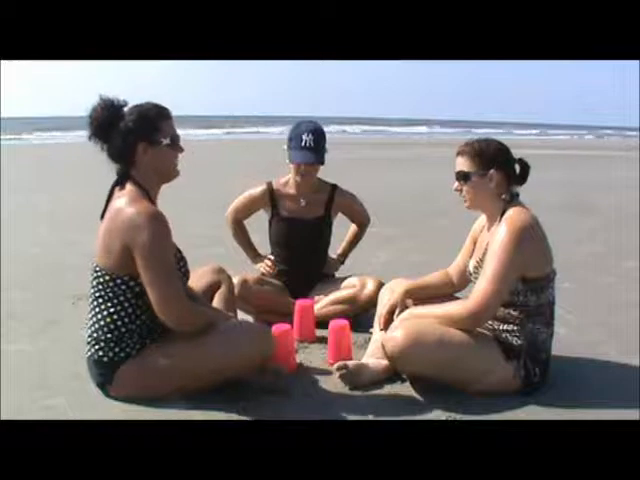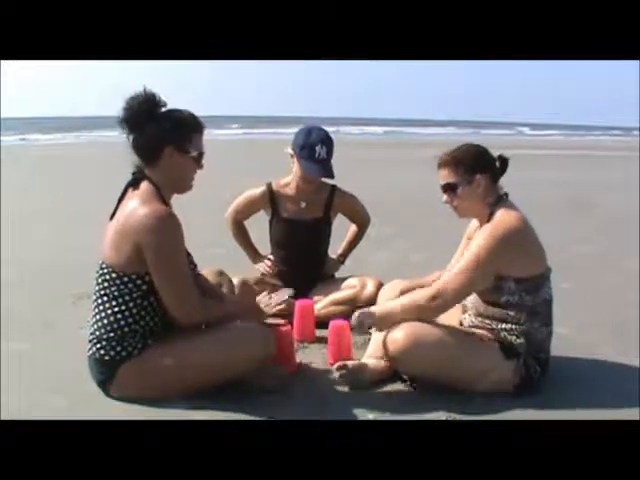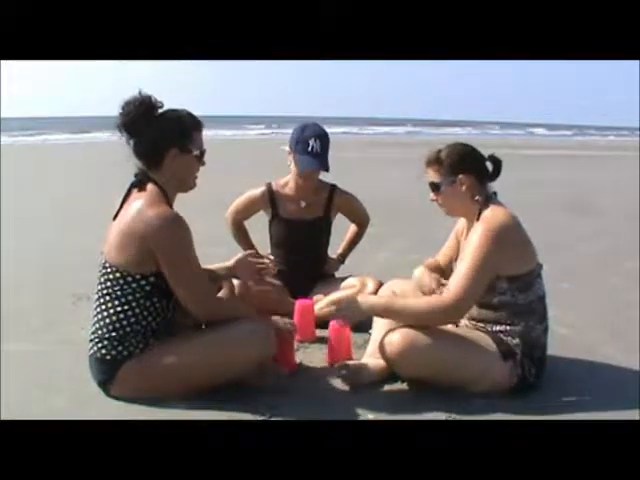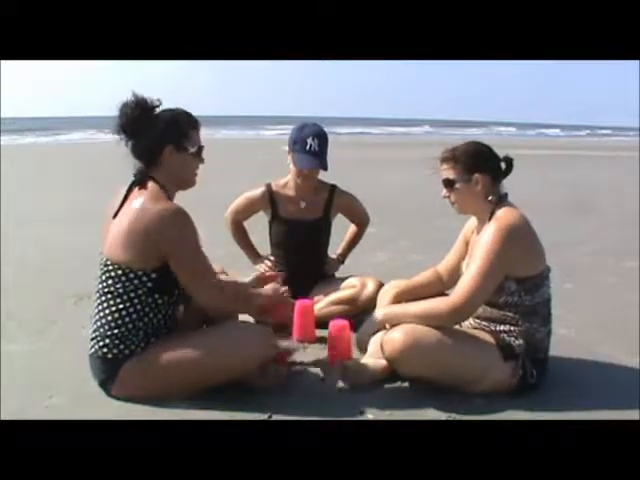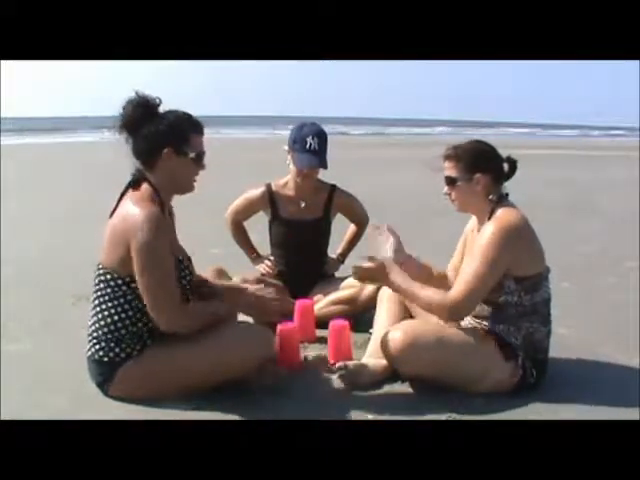
dt=1s
person 1, frame 1
left shoulder: (127, 199)
right shoulder: (144, 217)
left elbow: (169, 286)
right elbow: (177, 316)
left wrist: (216, 318)
right wrist: (221, 318)
left hip: (121, 347)
right hip: (126, 366)
left knee: (217, 275)
right knee: (258, 340)
left ankle: (222, 361)
person 1, frame 2
left shoulder: (139, 198)
right shoulder: (156, 218)
left elbow: (184, 282)
right elbow: (188, 312)
left wrist: (236, 305)
right wrist: (243, 309)
left hip: (124, 347)
right hip: (127, 366)
left knee: (218, 279)
right knee: (260, 342)
left ankle: (223, 361)
person 1, frame 3
left shoulder: (141, 199)
right shoulder: (162, 220)
right elbow: (203, 306)
left wrist: (227, 270)
right wrist: (266, 319)
left hip: (124, 350)
right hip: (127, 367)
left knee: (221, 286)
right knee: (260, 340)
person 1, frame 4
left shoulder: (135, 197)
right shoulder: (166, 215)
left elbow: (193, 281)
right elbow: (213, 299)
left wrist: (244, 289)
right wrist: (262, 299)
left hip: (122, 350)
right hip: (128, 367)
left knee: (219, 280)
right knee: (262, 341)
person 1, frame 5
left shoulder: (154, 204)
right shoulder: (147, 219)
left elbow: (185, 282)
right elbow: (171, 319)
left wrist: (239, 293)
right wrist: (231, 307)
left hip: (131, 347)
right hip: (126, 367)
left knee: (218, 276)
right knee: (260, 342)
left ankle: (223, 363)
person 2, frame 1
left shoulder: (514, 227)
right shoulder: (488, 221)
left elbow: (475, 313)
right elbow: (454, 277)
left wrist: (413, 314)
right wrist: (404, 291)
left hip: (516, 358)
right hip: (488, 330)
left knee: (401, 337)
right knee: (394, 290)
left ankle: (384, 363)
right ankle: (376, 363)
person 2, frame 2
left shoulder: (501, 231)
right shoulder: (483, 221)
left elbow: (438, 298)
right elbow: (449, 280)
left wrist: (375, 315)
right wrist: (401, 290)
left hip: (515, 358)
left knee: (402, 340)
right knee: (396, 291)
left ankle: (383, 365)
right ankle: (375, 363)
person 2, frame 3
left shoulder: (491, 227)
right shoulder: (471, 220)
left elbow: (449, 309)
right elbow: (440, 266)
left wrist: (369, 304)
right wrist: (423, 272)
left hip: (510, 357)
right hip: (478, 326)
left knee: (399, 343)
right knee: (394, 291)
left ankle: (379, 364)
right ankle: (373, 363)
person 2, frame 4
left shoulder: (503, 227)
right shoulder: (480, 221)
left elbow: (457, 309)
right elbow: (443, 275)
left wrist: (385, 315)
right wrist: (395, 295)
left hip: (512, 357)
right hip: (483, 328)
left knee: (399, 341)
right knee: (392, 290)
left ankle: (383, 362)
right ankle: (376, 362)
person 2, frame 5
left shoulder: (501, 228)
right shoulder: (481, 221)
left elbow: (456, 307)
right elbow: (450, 280)
left wrist: (392, 276)
right wrist: (402, 262)
left hip: (512, 356)
right hip: (484, 331)
left knee: (400, 340)
right knee: (393, 291)
left ankle: (385, 364)
right ankle: (375, 362)
person 3, frame 1
left shoulder: (336, 197)
right shoulder: (268, 194)
left elbow: (363, 221)
right elbow: (233, 217)
left wrist: (340, 258)
right wrist: (256, 258)
left hip: (320, 285)
right hip: (278, 285)
left knee: (373, 289)
right knee: (236, 287)
left ankle: (282, 318)
right ankle: (333, 311)
person 3, frame 2
left shoulder: (336, 198)
right shoulder: (268, 195)
left elbow: (363, 222)
right elbow: (233, 218)
left wrist: (340, 258)
right wrist: (256, 258)
left hip: (320, 286)
right hip: (279, 285)
left knee: (373, 289)
left ankle: (288, 317)
right ankle: (330, 311)
person 3, frame 3
left shoulder: (336, 198)
right shoulder: (267, 195)
left elbow: (362, 221)
right elbow: (233, 217)
left wrist: (340, 258)
left hip: (320, 284)
right hip: (280, 284)
left knee: (372, 288)
right knee: (238, 288)
left ankle: (291, 317)
person 3, frame 4
left shoulder: (336, 198)
right shoulder: (267, 196)
left elbow: (362, 221)
right elbow: (232, 218)
left wrist: (340, 257)
right wrist: (256, 259)
left hip: (320, 285)
left knee: (373, 289)
right ankle: (331, 311)
person 3, frame 5
left shoulder: (335, 198)
right shoulder: (267, 196)
left elbow: (361, 221)
right elbow: (232, 218)
left wrist: (340, 257)
right wrist: (256, 258)
left hip: (319, 286)
left knee: (372, 288)
left ankle: (291, 315)
right ankle: (330, 311)
